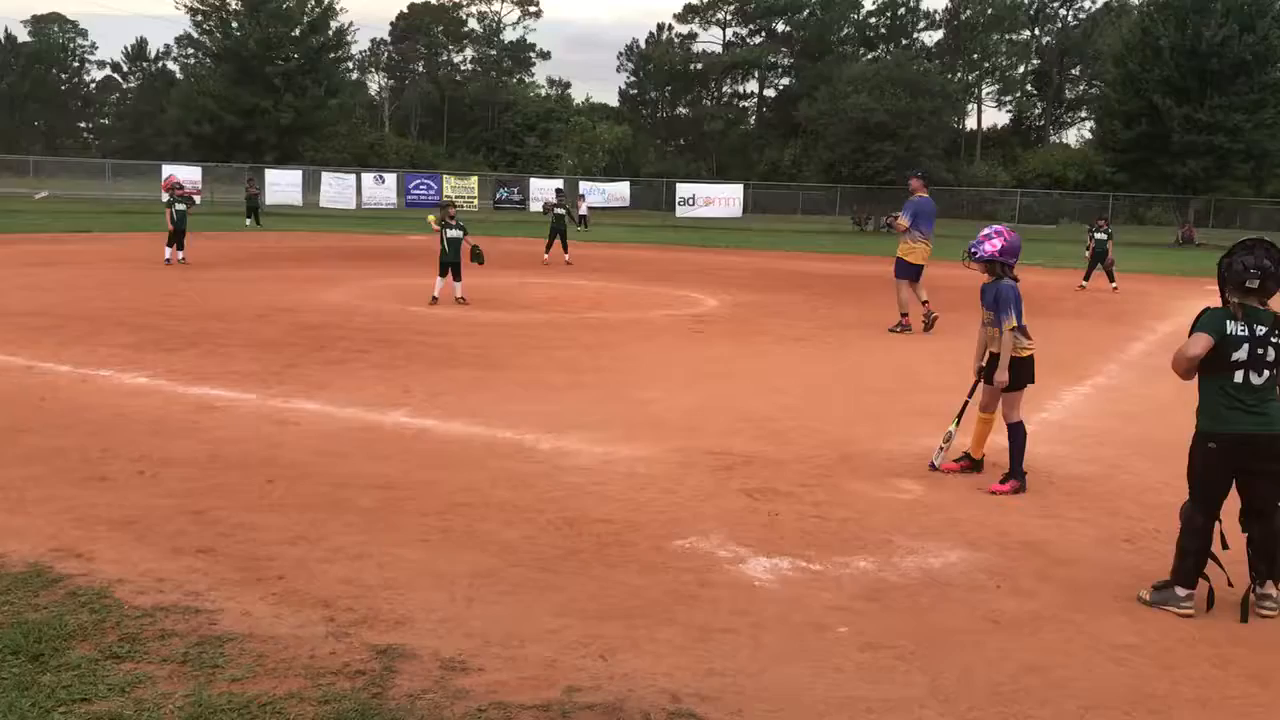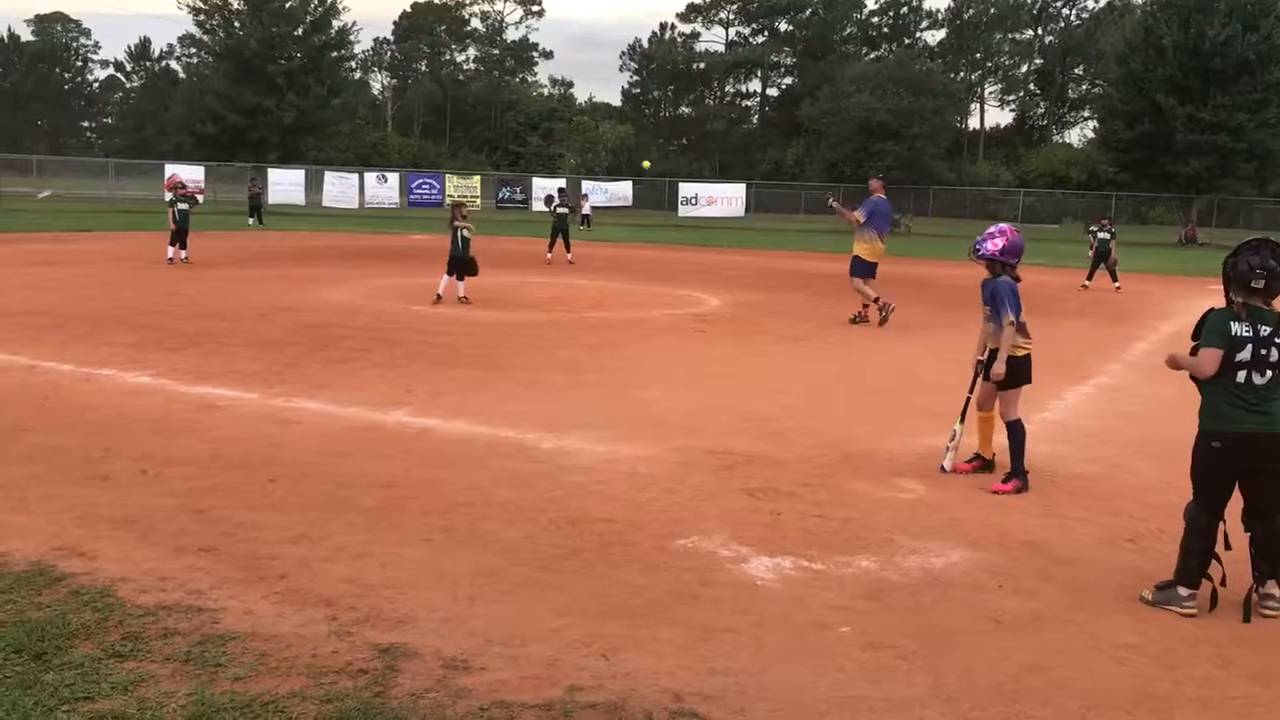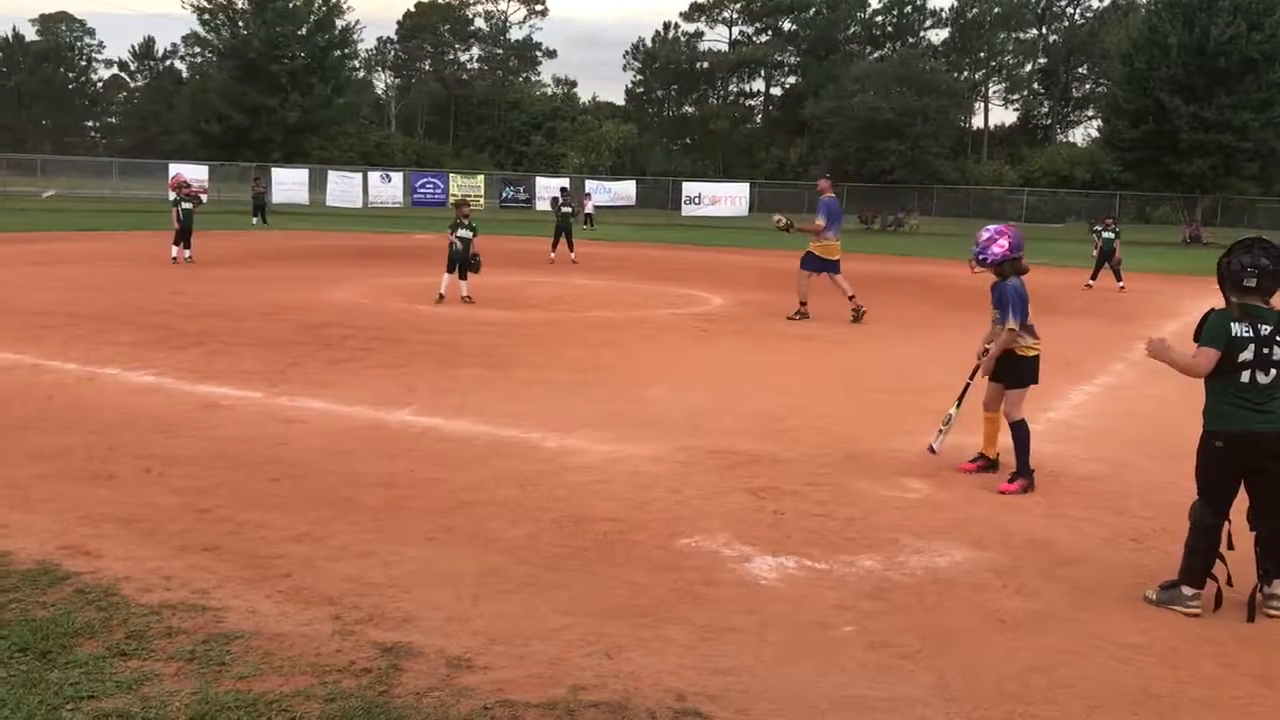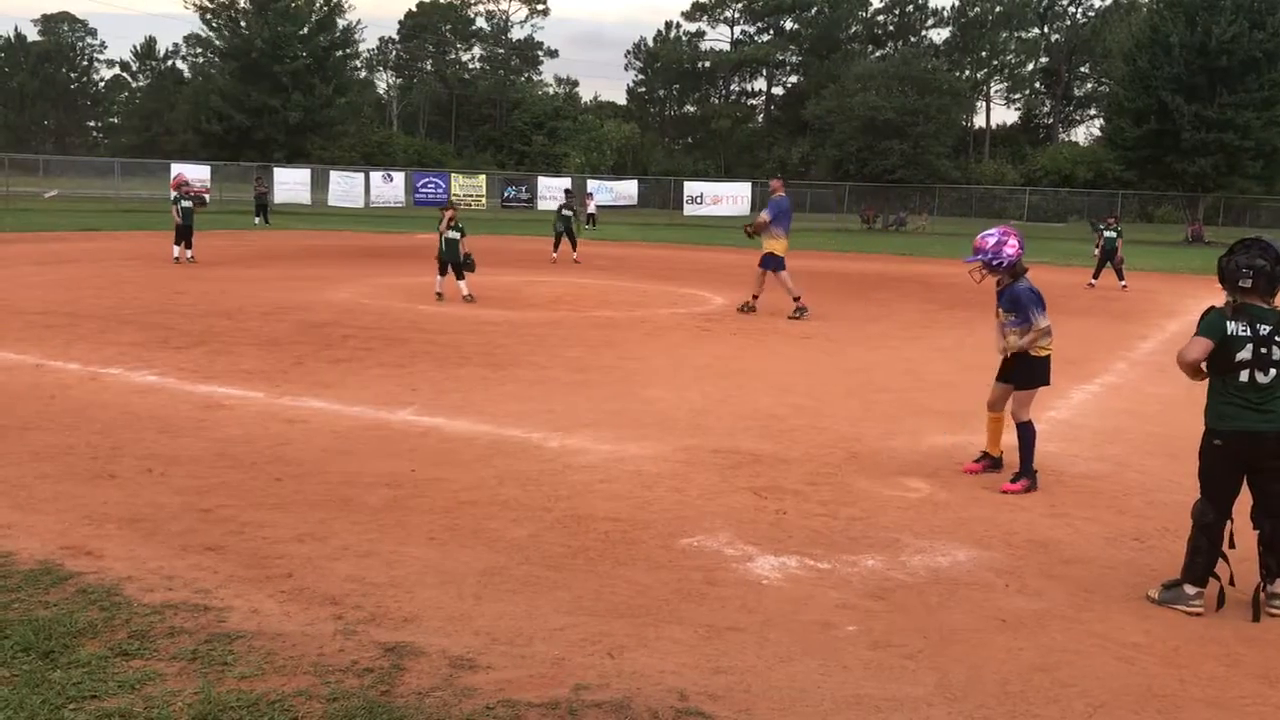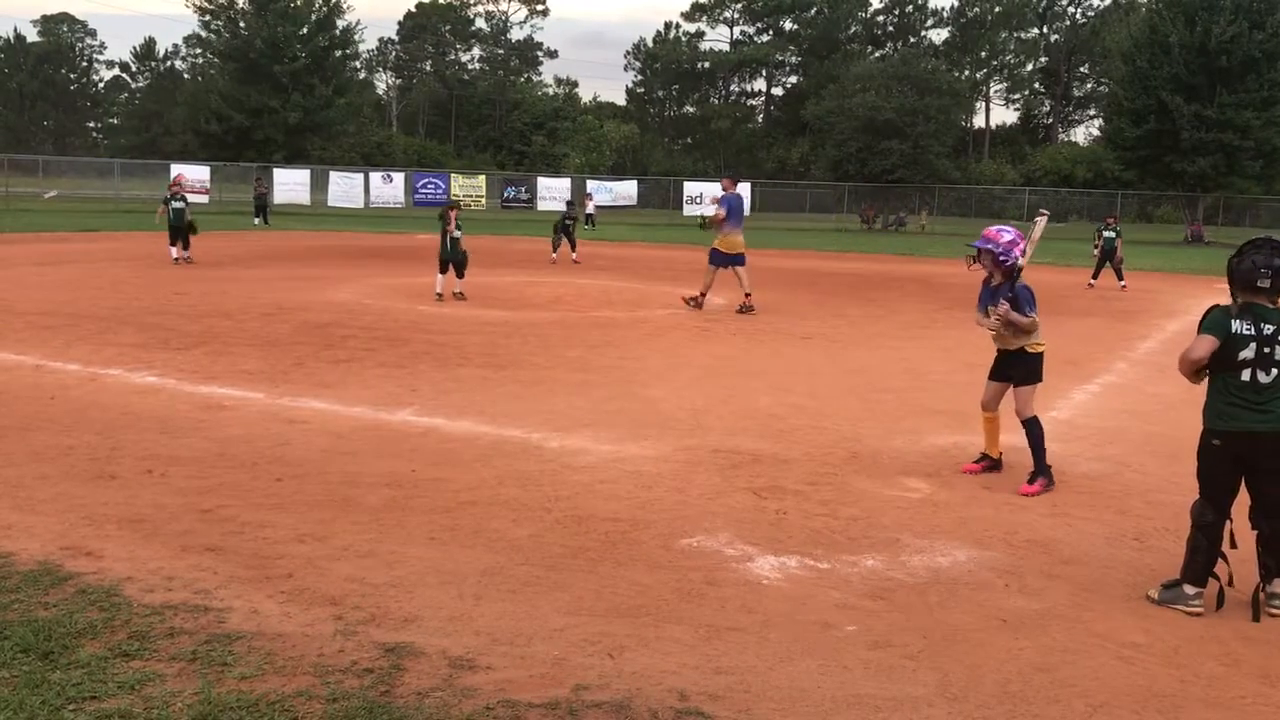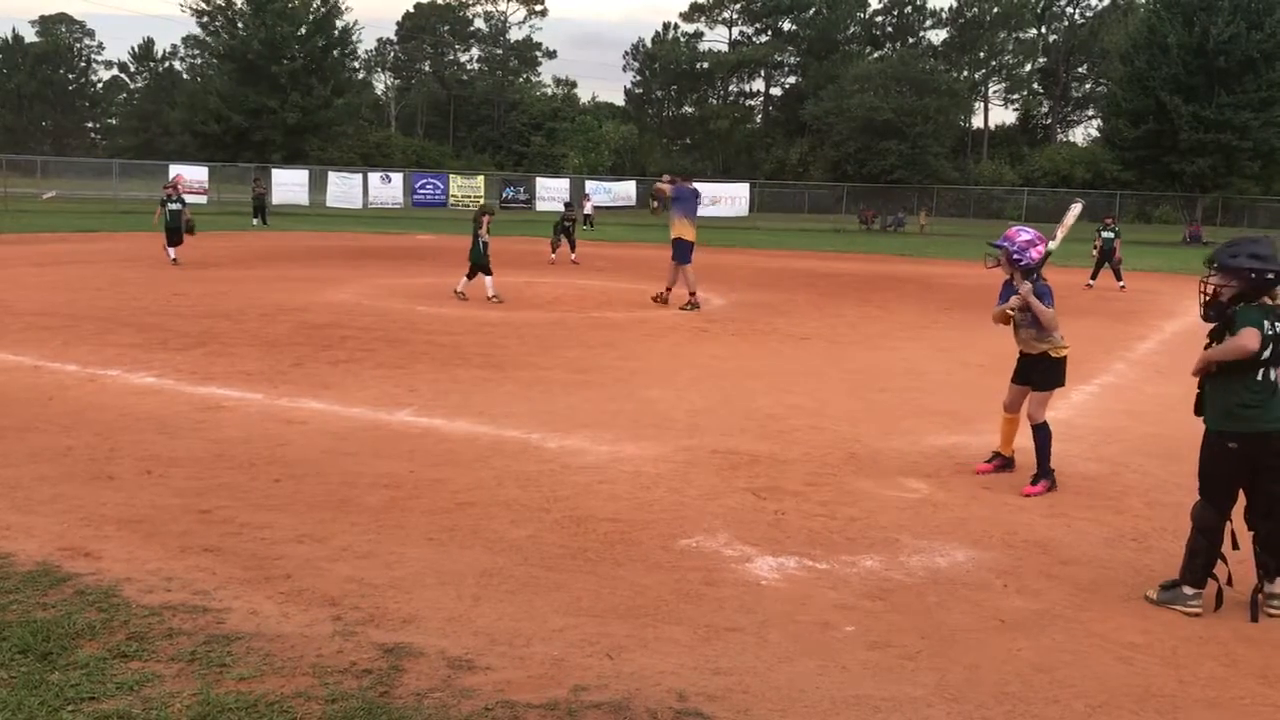
dt=0.5s
person 1, frame 1
left shoulder: (1217, 317)
left elbow: (1192, 352)
left wrist: (1181, 367)
left hip: (1218, 434)
left knee: (1200, 512)
left ankle: (1181, 589)
person 1, frame 2
left shoulder: (1221, 319)
left elbow: (1205, 368)
left wrist: (1177, 359)
left hip: (1221, 434)
left knee: (1204, 511)
left ankle: (1185, 590)
person 1, frame 3
left shoulder: (1222, 320)
left elbow: (1199, 367)
left wrist: (1166, 352)
left hip: (1225, 434)
left knee: (1209, 511)
left ankle: (1189, 589)
person 1, frame 4
left shoulder: (1220, 318)
left elbow: (1188, 356)
left wrist: (1197, 371)
left hip: (1226, 433)
left knee: (1212, 511)
left ankle: (1191, 588)
person 1, frame 5
left shoulder: (1224, 316)
left elbow: (1195, 355)
left wrist: (1191, 371)
left hip: (1224, 432)
left knee: (1211, 510)
left ankle: (1191, 588)
person 1, frame 6
left shoulder: (1246, 314)
left elbow: (1246, 344)
left wrist: (1205, 357)
left hip: (1231, 431)
left knee: (1212, 510)
left ankle: (1190, 588)
person 2, frame 1
left shoulder: (1006, 289)
right shoulder: (987, 286)
left elbow: (1010, 331)
left wrist: (1003, 368)
right wrist: (979, 359)
left hip: (1015, 358)
right hip: (996, 356)
left knee: (1010, 414)
right knee: (985, 407)
left ankle: (1016, 476)
right ankle: (974, 457)
person 2, frame 2
left shoulder: (1003, 285)
right shoulder: (989, 282)
left elbow: (1009, 325)
left wrist: (1001, 361)
right wrist: (980, 354)
left hip: (1012, 357)
right hip: (996, 353)
left knee: (1008, 412)
right knee: (984, 404)
left ankle: (1018, 475)
right ankle: (985, 457)
person 2, frame 3
left shoulder: (1011, 288)
right shoulder: (1000, 283)
left elbow: (1011, 330)
left wrist: (990, 358)
right wrist: (985, 343)
left hip: (1021, 356)
right hip: (1005, 354)
left knee: (1012, 412)
right knee: (990, 405)
left ankle: (1024, 475)
right ankle: (989, 456)
person 2, frame 4
left shoulder: (1023, 290)
right shoulder: (1002, 286)
left elbow: (1042, 328)
left wrist: (1018, 345)
right wrist: (1001, 341)
left hip: (1032, 356)
right hip: (1013, 356)
left knee: (1019, 412)
right knee: (994, 404)
left ankle: (1027, 475)
right ankle: (992, 456)
person 2, frame 5
left shoulder: (1018, 289)
right shoulder: (988, 284)
left elbow: (1033, 325)
right elbow: (979, 316)
left wrist: (1010, 315)
right wrist: (987, 321)
left hip: (1027, 354)
right hip: (1005, 352)
left knee: (1024, 410)
right knee: (988, 403)
left ankle: (1042, 473)
right ankle: (991, 457)
person 2, frame 6
left shoulder: (1039, 288)
right shoulder: (1009, 285)
left elbow: (1052, 324)
right elbow: (998, 318)
left wrist: (1030, 299)
right wrist: (1008, 306)
left hip: (1049, 357)
right hip: (1027, 355)
left knee: (1035, 414)
right knee: (1010, 406)
left ankle: (1045, 476)
right ankle: (1004, 456)
